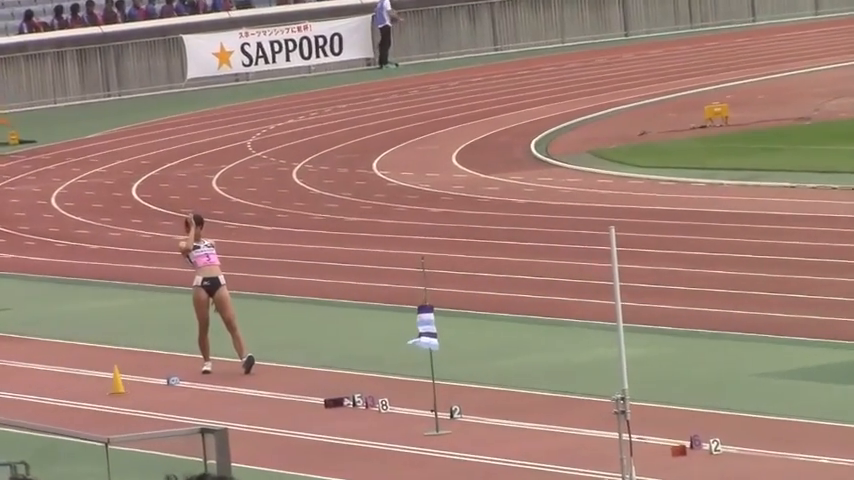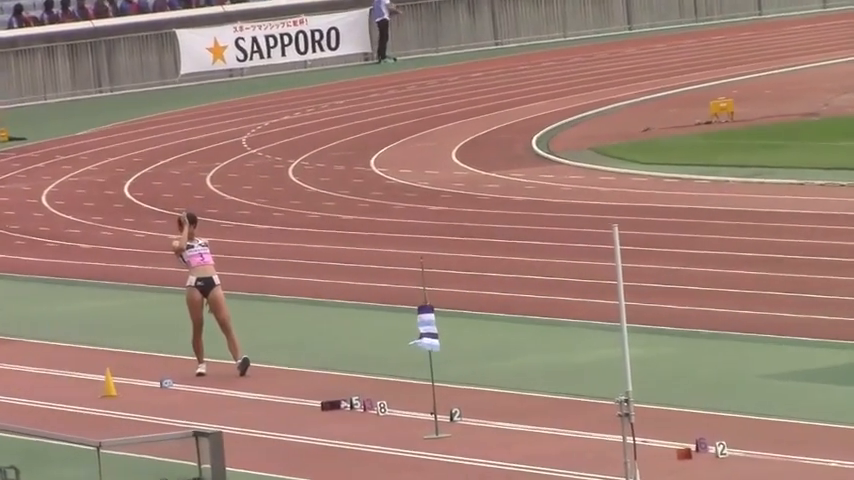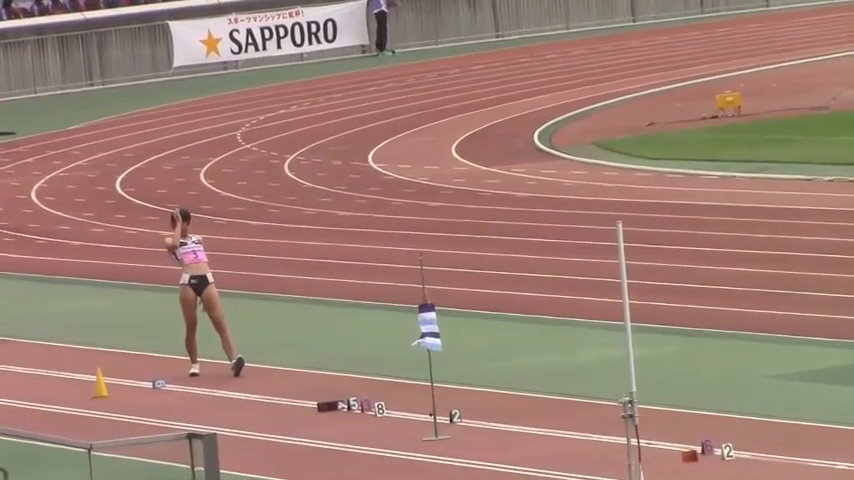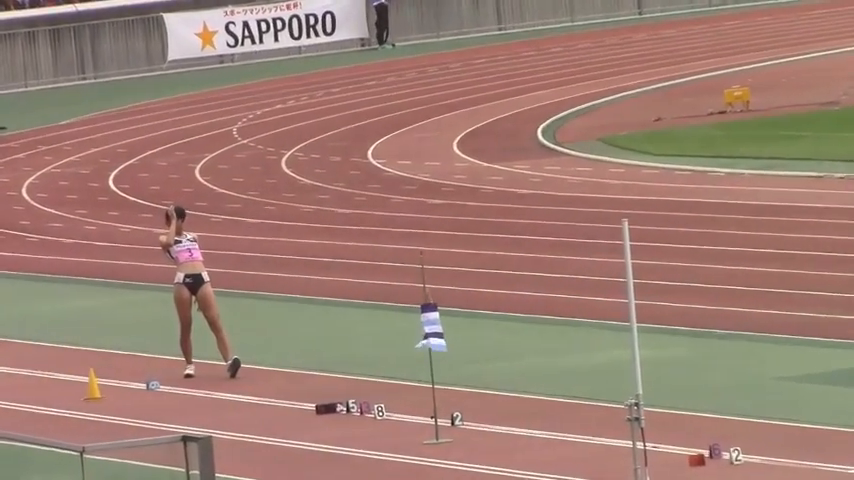
dt=0.1s
person 1, frame 1
left shoulder: (210, 243)
right shoulder: (184, 244)
right elbow: (188, 248)
right wrist: (192, 228)
left hip: (219, 282)
right hip: (201, 284)
left knee: (231, 324)
right knee: (203, 326)
left ankle: (244, 357)
right ankle: (207, 361)
person 1, frame 2
left shoulder: (204, 242)
right shoulder: (177, 244)
right elbow: (181, 247)
right wrist: (185, 226)
left hip: (213, 282)
right hip: (194, 284)
left knee: (226, 325)
right knee: (197, 327)
left ankle: (239, 359)
right ankle: (201, 363)
person 1, frame 3
left shoulder: (198, 239)
right shoulder: (170, 240)
right elbow: (174, 244)
right wrist: (178, 224)
left hip: (206, 280)
right hip: (188, 282)
left knee: (220, 324)
right knee: (191, 327)
left ankle: (234, 359)
right ankle: (194, 364)
person 1, frame 4
left shoulder: (193, 237)
right shoulder: (164, 238)
right elbow: (169, 242)
right wrist: (172, 221)
left hip: (202, 279)
right hip: (182, 281)
left knee: (216, 324)
right knee: (185, 327)
left ankle: (229, 360)
right ankle: (189, 364)
